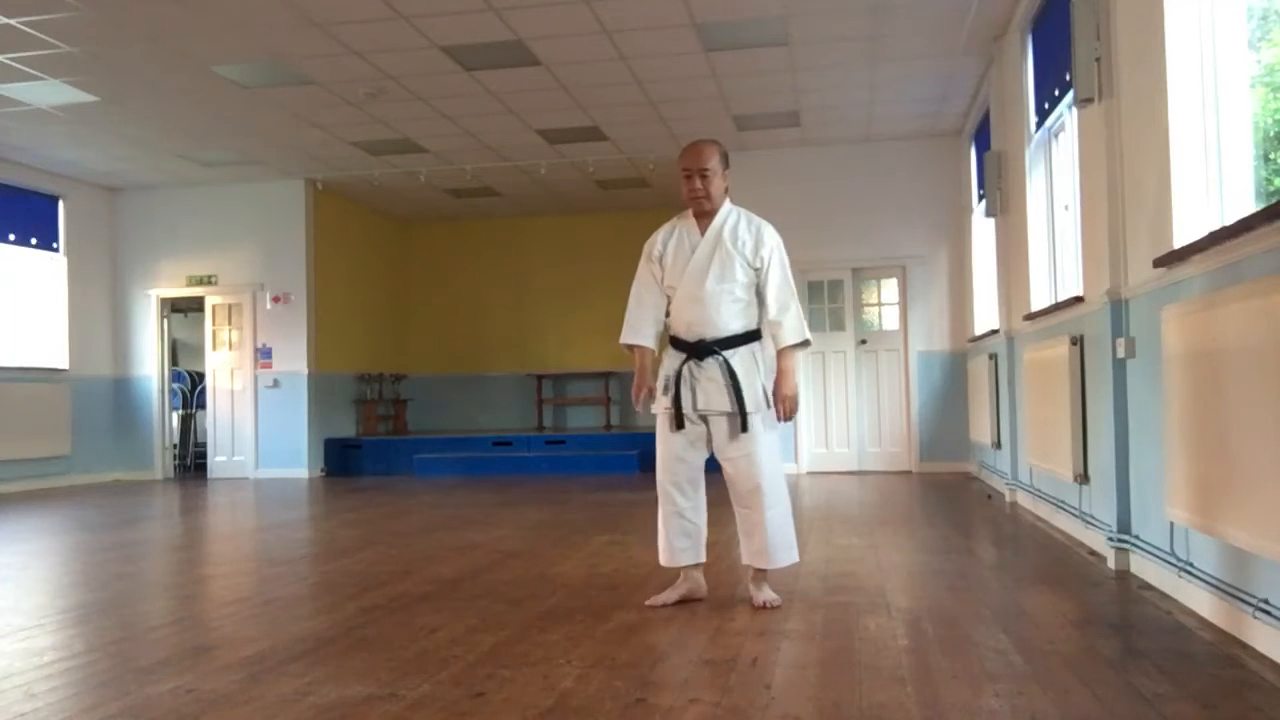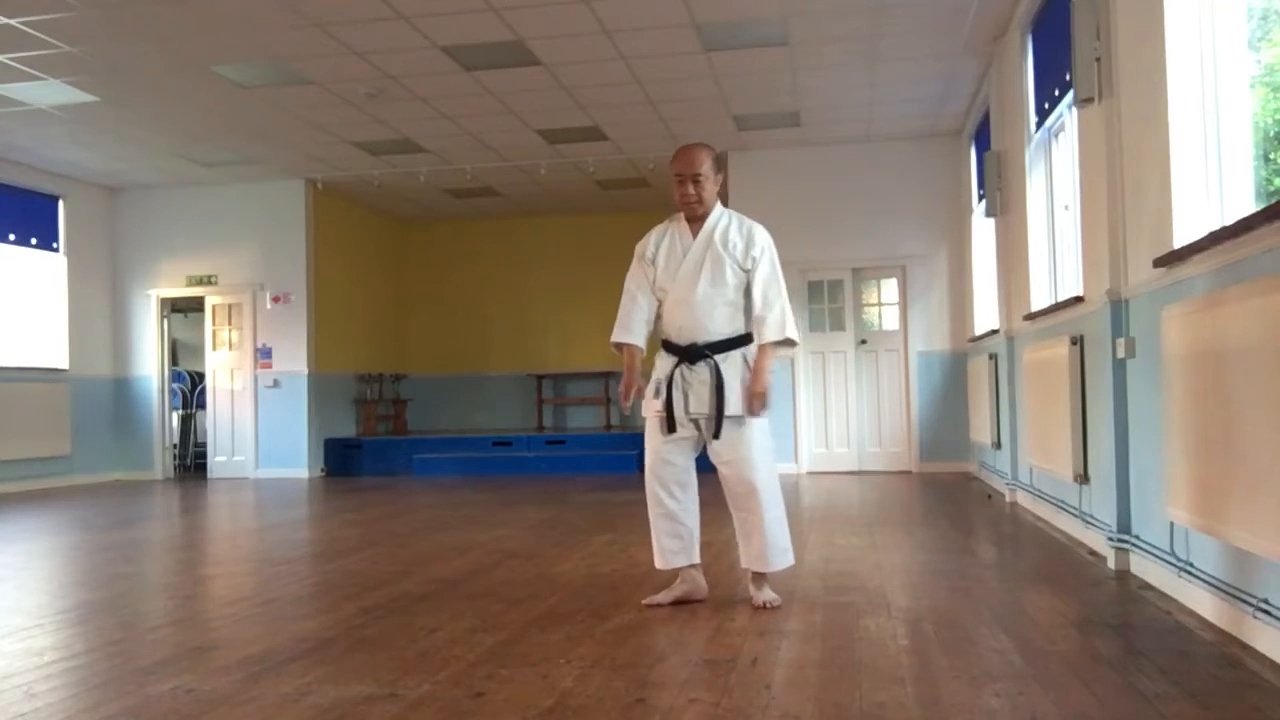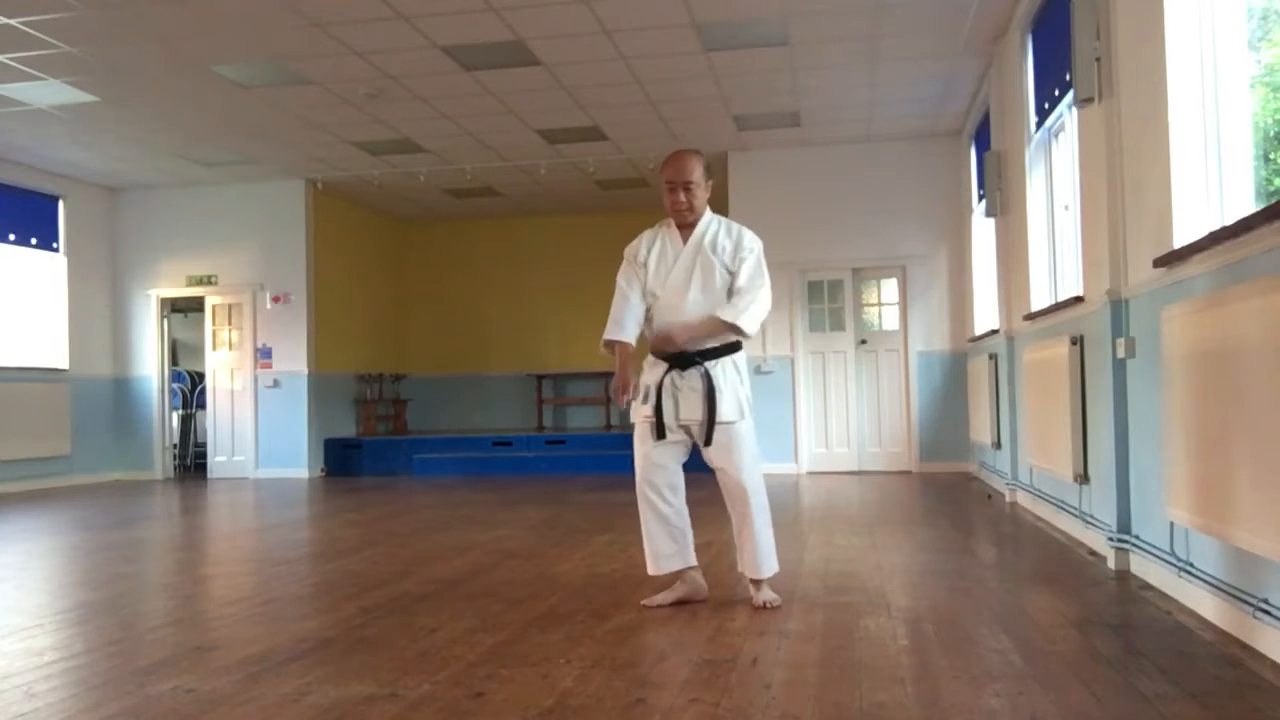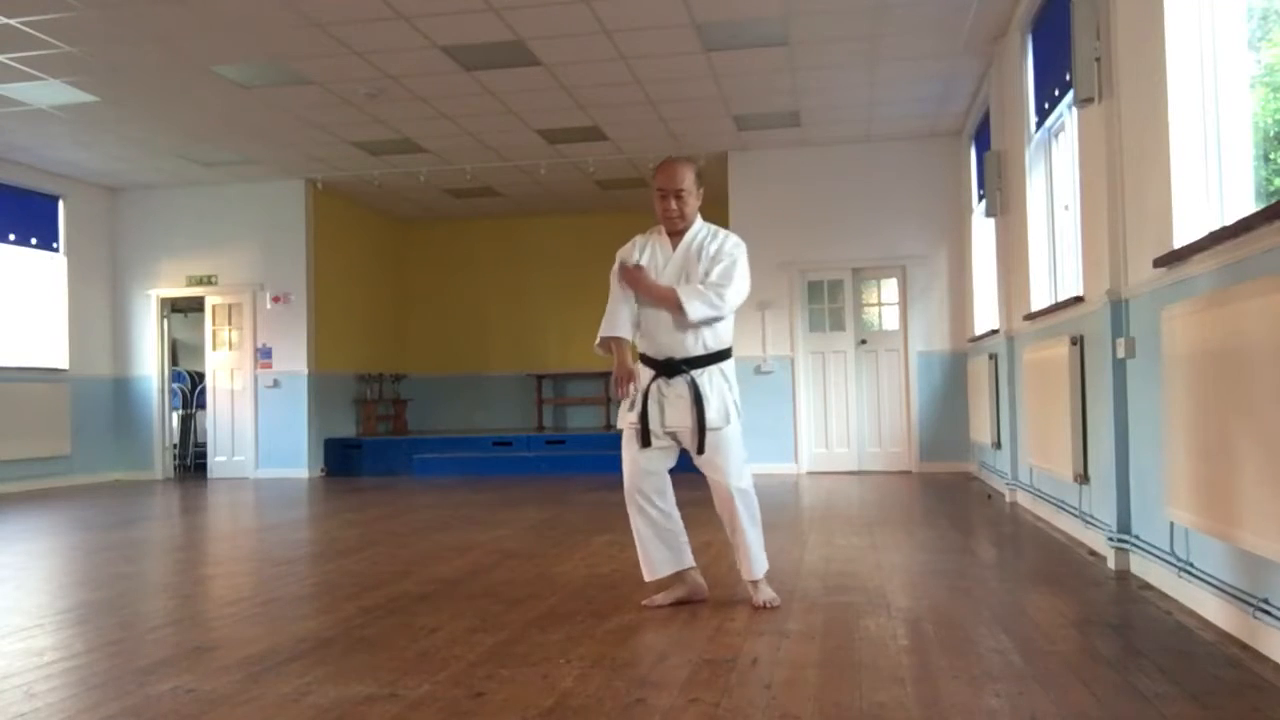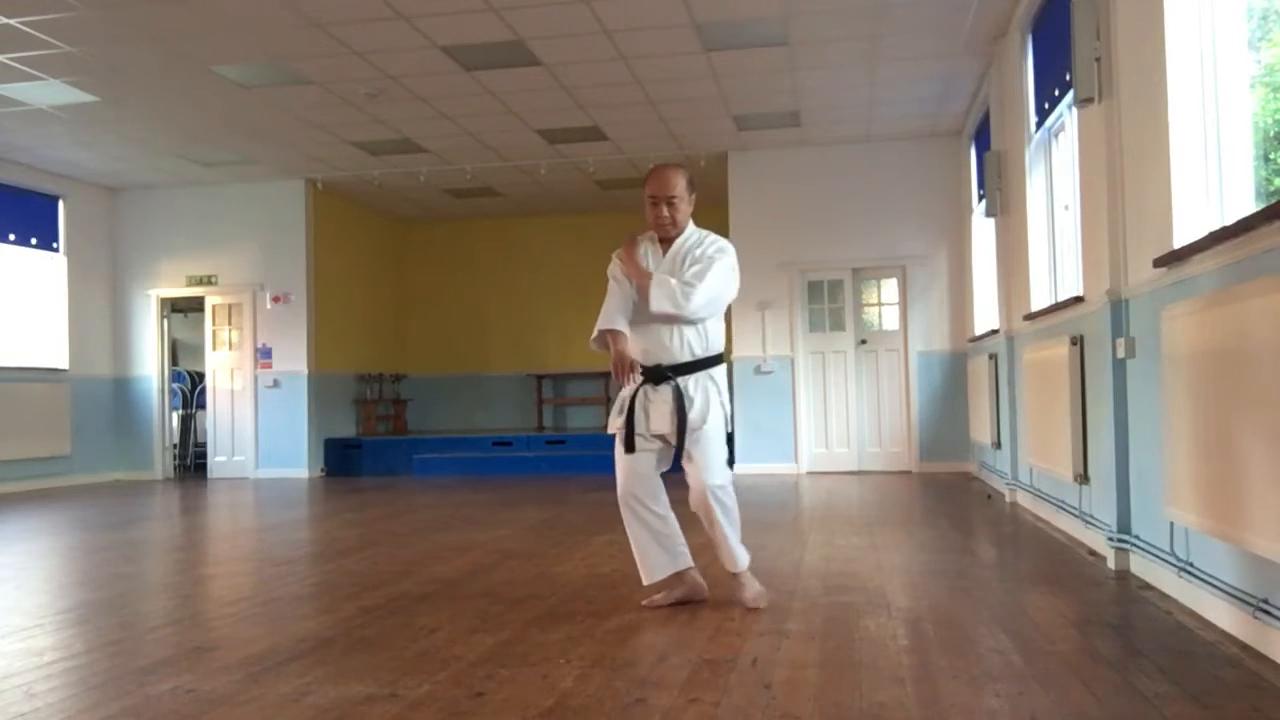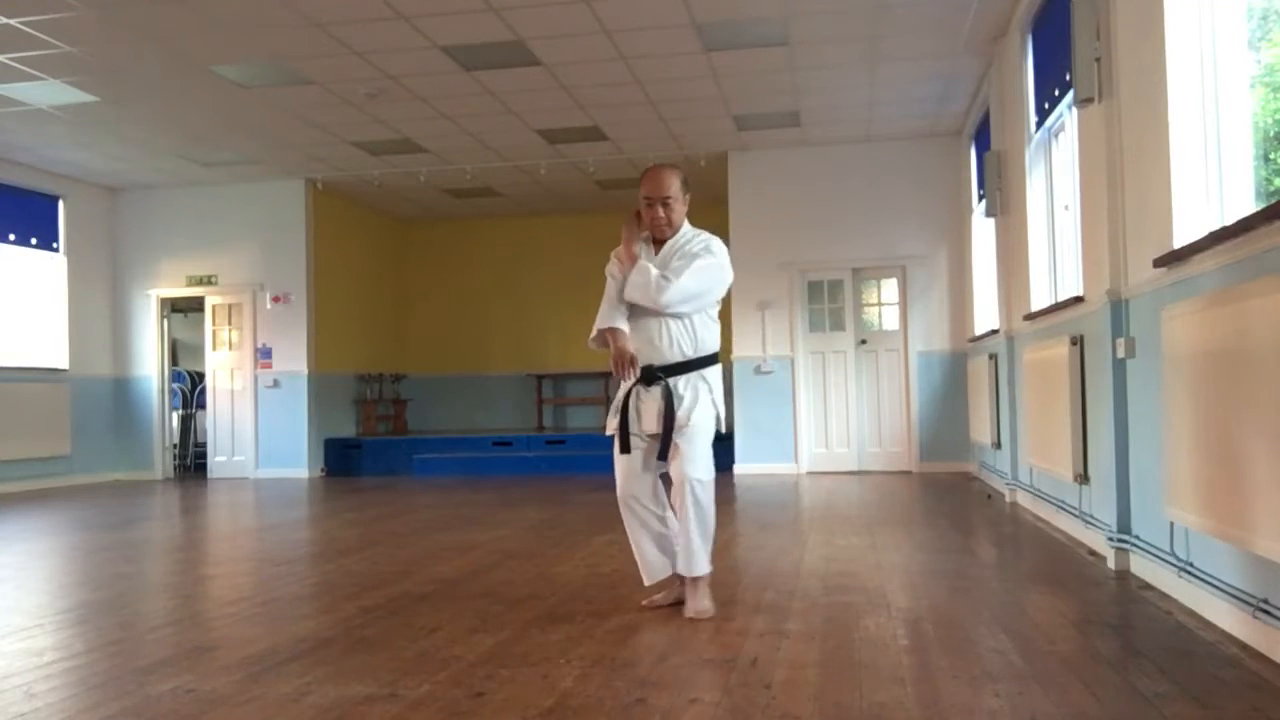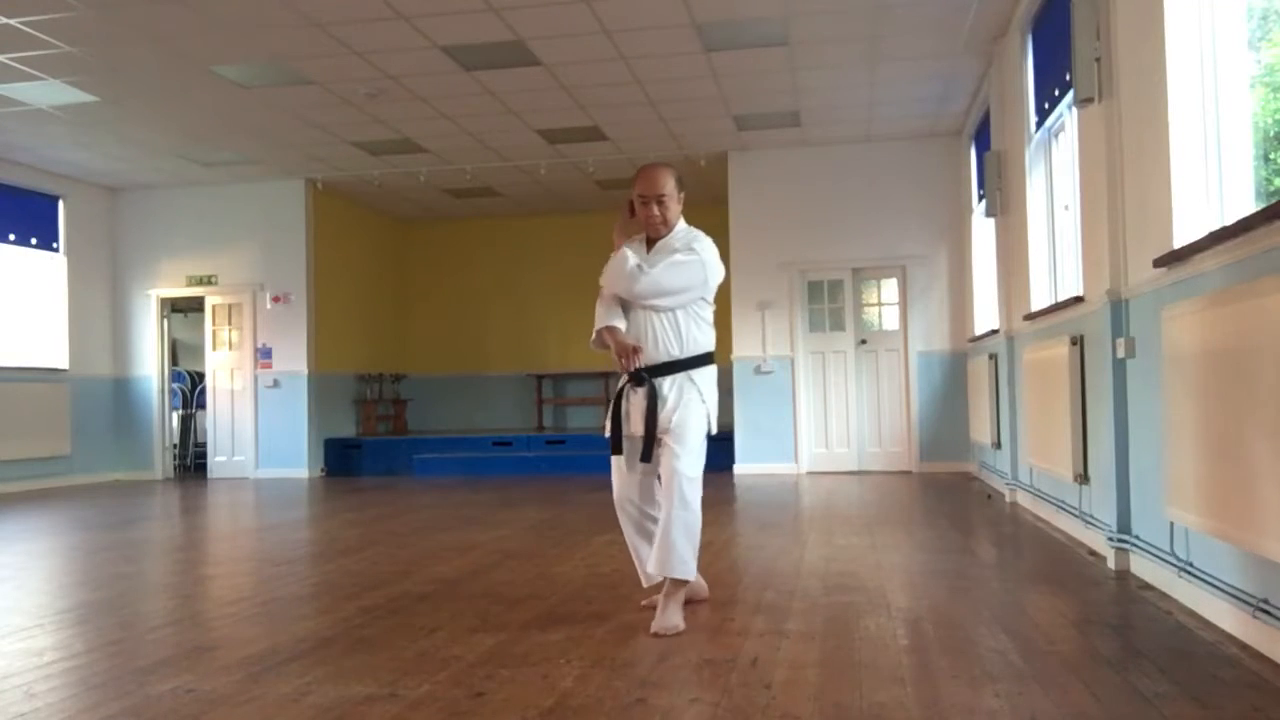
dt=0.2s
person 1, frame 1
left shoulder: (757, 233)
right shoulder: (664, 240)
left elbow: (780, 305)
right elbow: (647, 307)
left wrist: (785, 372)
right wrist: (643, 368)
left hip: (739, 366)
right hip: (681, 368)
left knee: (755, 474)
right knee: (677, 475)
left ankle: (759, 577)
right ankle: (690, 575)
person 1, frame 2
left shoulder: (749, 235)
right shoulder: (655, 242)
left elbow: (771, 306)
right elbow: (637, 306)
left wrist: (760, 368)
right wrist: (631, 367)
left hip: (733, 370)
right hip: (673, 371)
left knee: (749, 475)
right knee: (665, 475)
left ankle: (759, 578)
right ankle: (688, 576)
person 1, frame 3
left shoulder: (738, 240)
right shoulder: (644, 246)
left elbow: (752, 303)
right elbow: (627, 306)
left wrist: (689, 332)
right wrist: (624, 363)
left hip: (718, 375)
right hip: (661, 377)
left knee: (741, 478)
right knee: (654, 478)
left ankle: (759, 577)
right ankle: (688, 577)
person 1, frame 4
left shoulder: (726, 246)
right shoulder: (635, 252)
left elbow: (716, 301)
right elbow: (620, 309)
left wrist: (651, 288)
right wrist: (621, 356)
left hip: (707, 381)
right hip: (650, 384)
left knee: (730, 480)
right knee: (641, 483)
left ankle: (756, 577)
right ankle: (685, 577)
person 1, frame 5
left shoulder: (716, 251)
right shoulder: (629, 255)
left elbow: (688, 302)
right elbow: (615, 309)
left wrist: (636, 268)
right wrist: (617, 347)
left hip: (697, 387)
right hip: (642, 387)
left knee: (708, 482)
right knee: (635, 487)
left ankle: (739, 570)
right ankle: (684, 578)
person 1, frame 6
left shoulder: (708, 252)
right shoulder: (628, 258)
left elbow: (661, 295)
right elbow: (613, 306)
left wrist: (629, 250)
right wrist: (616, 342)
left hip: (691, 385)
right hip: (639, 386)
left knee: (690, 477)
right knee: (634, 488)
left ankle: (697, 579)
right ankle: (683, 577)
person 1, frame 7
left shoulder: (697, 251)
right shoulder: (632, 256)
left elbow: (631, 284)
right elbow: (609, 303)
left wrist: (620, 241)
right wrist: (615, 338)
left hip: (685, 385)
right hip: (636, 387)
left knee: (679, 479)
right knee: (631, 491)
left ankle: (672, 592)
right ankle: (685, 579)
